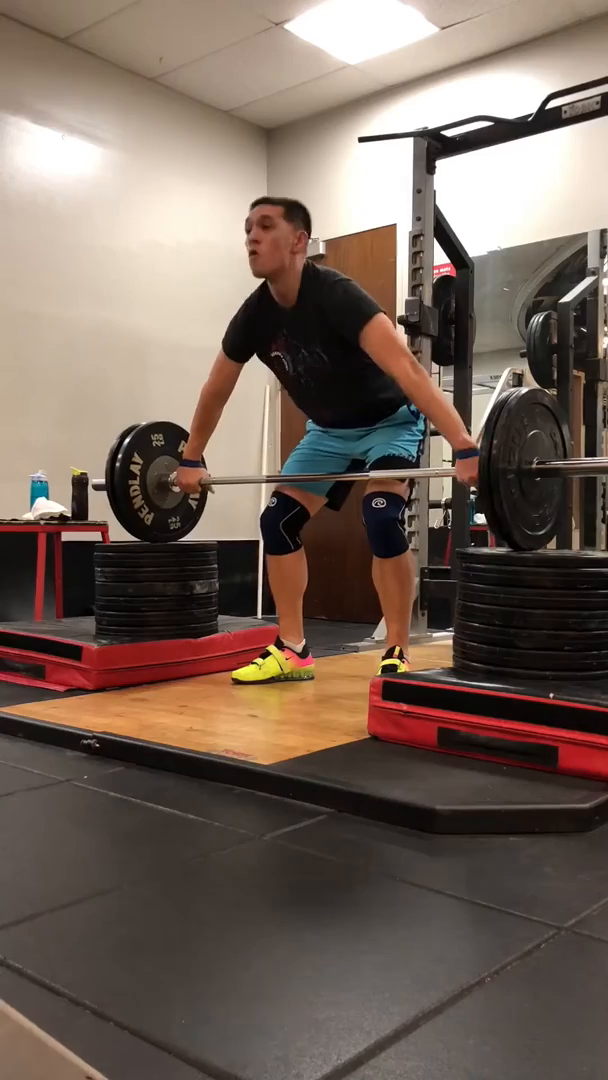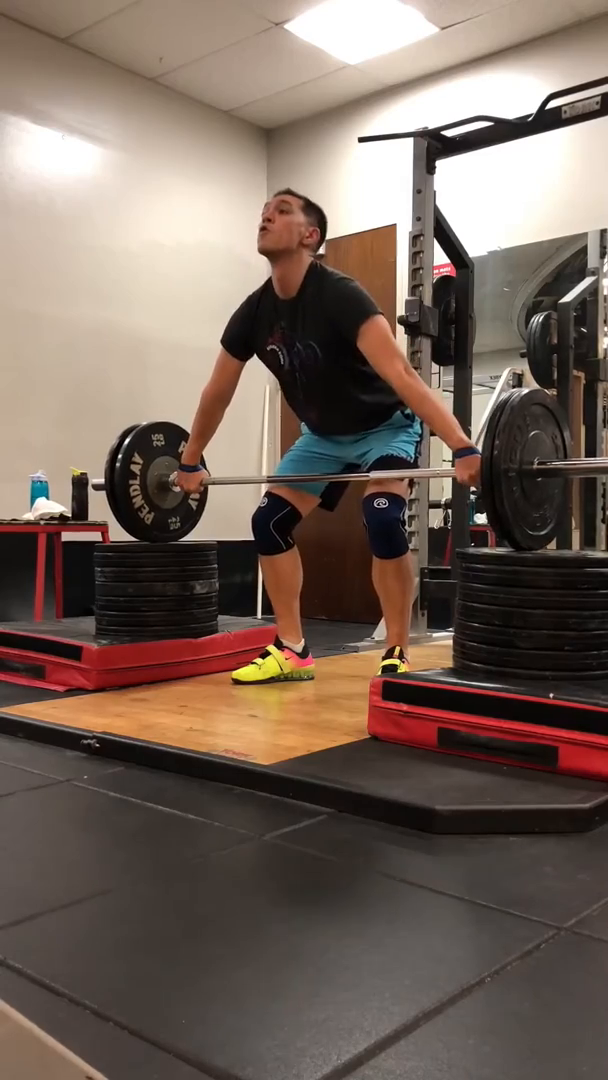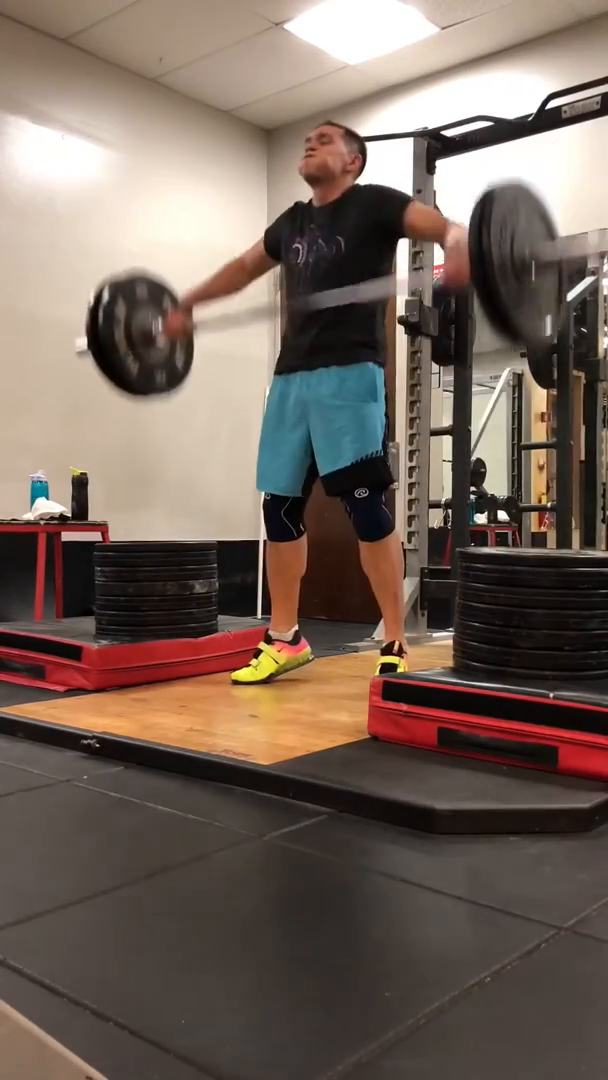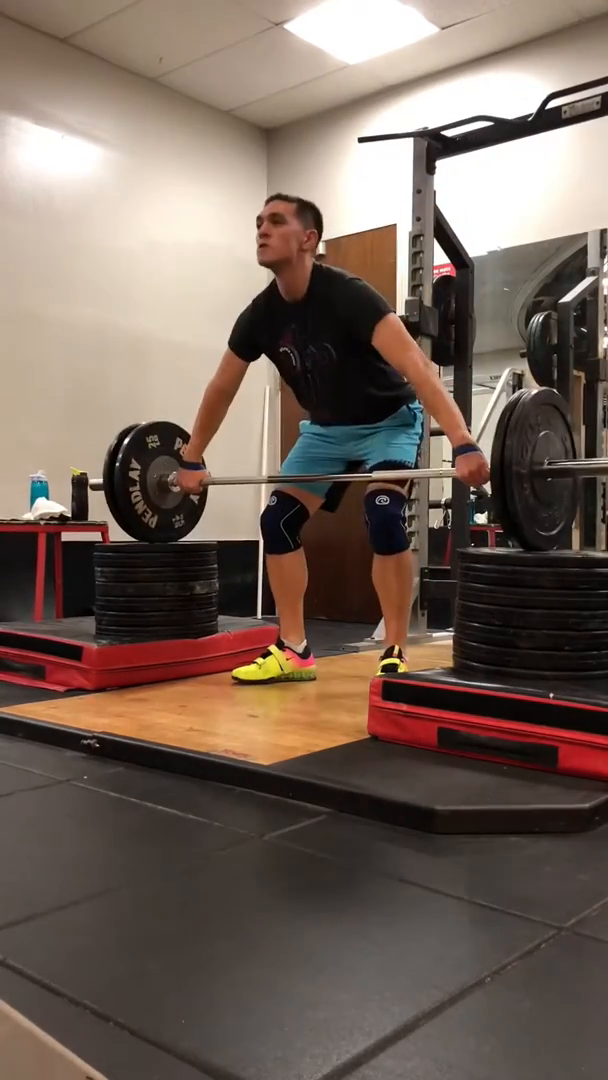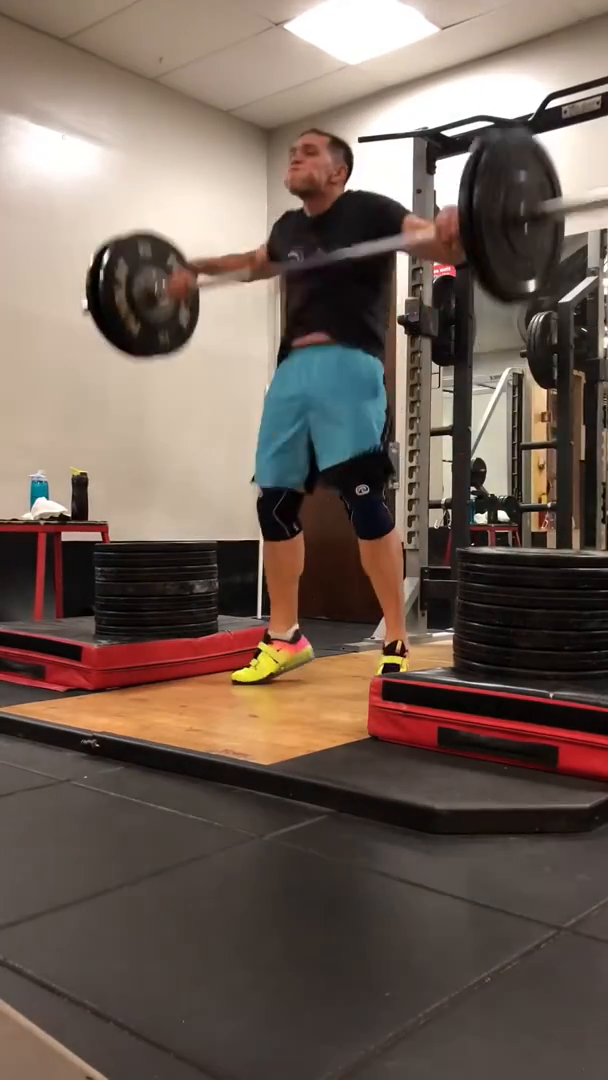
dt=1s
person 1, frame 1
left shoulder: (335, 296)
right shoulder: (253, 316)
left elbow: (406, 370)
right elbow: (216, 390)
left wrist: (465, 450)
right wrist: (191, 460)
left hip: (389, 421)
right hip: (329, 428)
left knee: (381, 518)
right knee: (279, 519)
left ankle: (397, 657)
right ankle: (292, 651)
person 1, frame 2
left shoulder: (338, 296)
right shoulder: (254, 313)
left elbow: (399, 373)
right elbow: (217, 393)
left wrist: (463, 450)
right wrist: (190, 462)
left hip: (384, 426)
right hip: (323, 434)
left knee: (382, 519)
right knee: (269, 520)
left ankle: (397, 657)
right ankle: (291, 650)
person 1, frame 3
left shoulder: (373, 203)
right shoulder: (293, 220)
left elbow: (443, 227)
right elbow: (243, 268)
left wrist: (457, 250)
right wrist: (186, 304)
left hip: (349, 376)
right hip: (293, 377)
left knee: (365, 504)
right knee: (279, 507)
left ankle: (395, 649)
right ankle: (285, 639)
person 1, frame 4
left shoulder: (347, 295)
right shoulder: (260, 316)
left elbow: (416, 367)
right elbow: (221, 389)
left wrist: (464, 446)
right wrist: (191, 460)
left hip: (387, 421)
right hip: (325, 427)
left knee: (383, 517)
right knee: (278, 518)
left ankle: (395, 656)
right ankle: (293, 651)
person 1, frame 5
left shoulder: (366, 211)
right shoulder: (289, 224)
left elbow: (444, 241)
right elbow: (261, 262)
left wrist: (448, 235)
right wrist: (195, 271)
left hip: (348, 364)
right hip: (292, 368)
left knee: (363, 497)
right knee: (275, 502)
left ankle: (396, 647)
right ankle: (284, 638)
